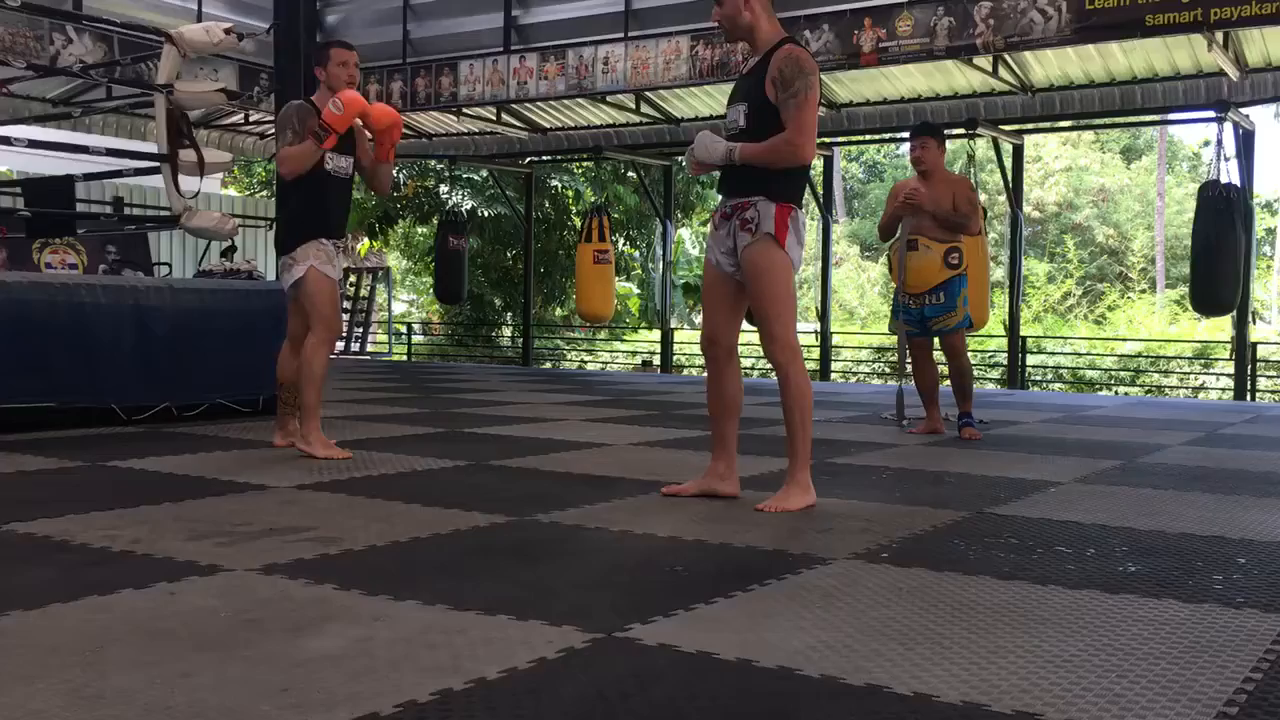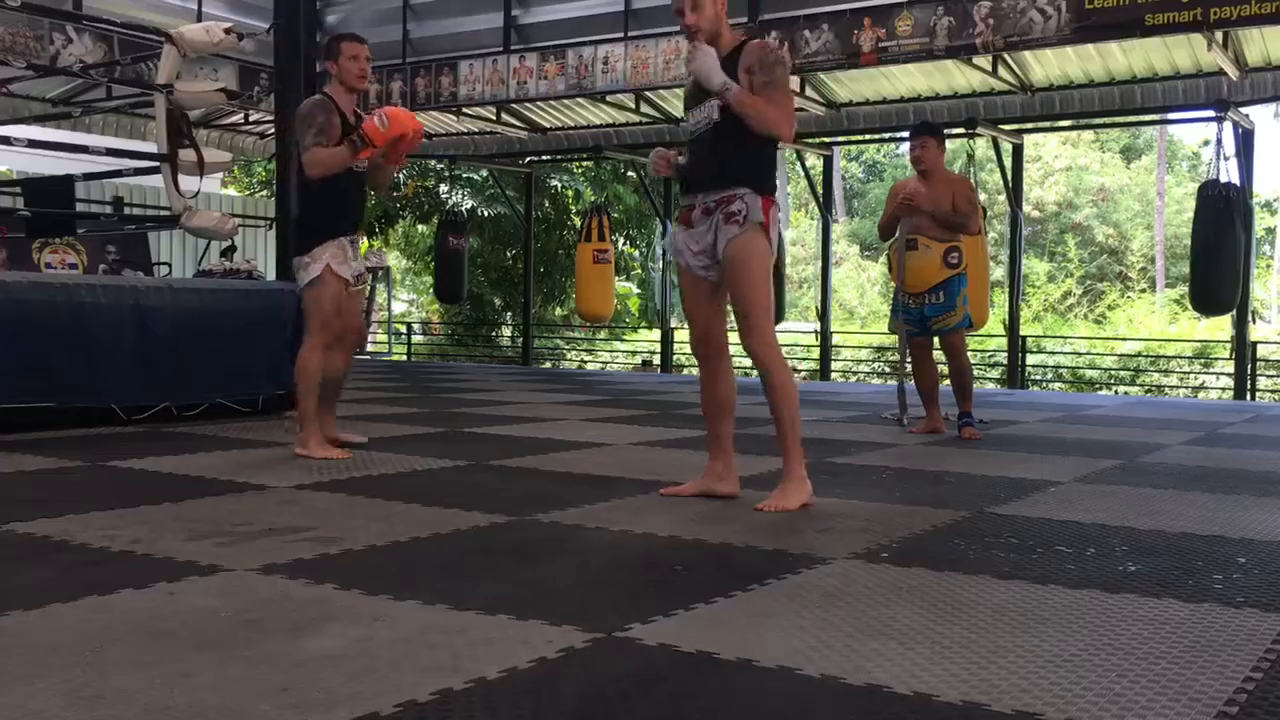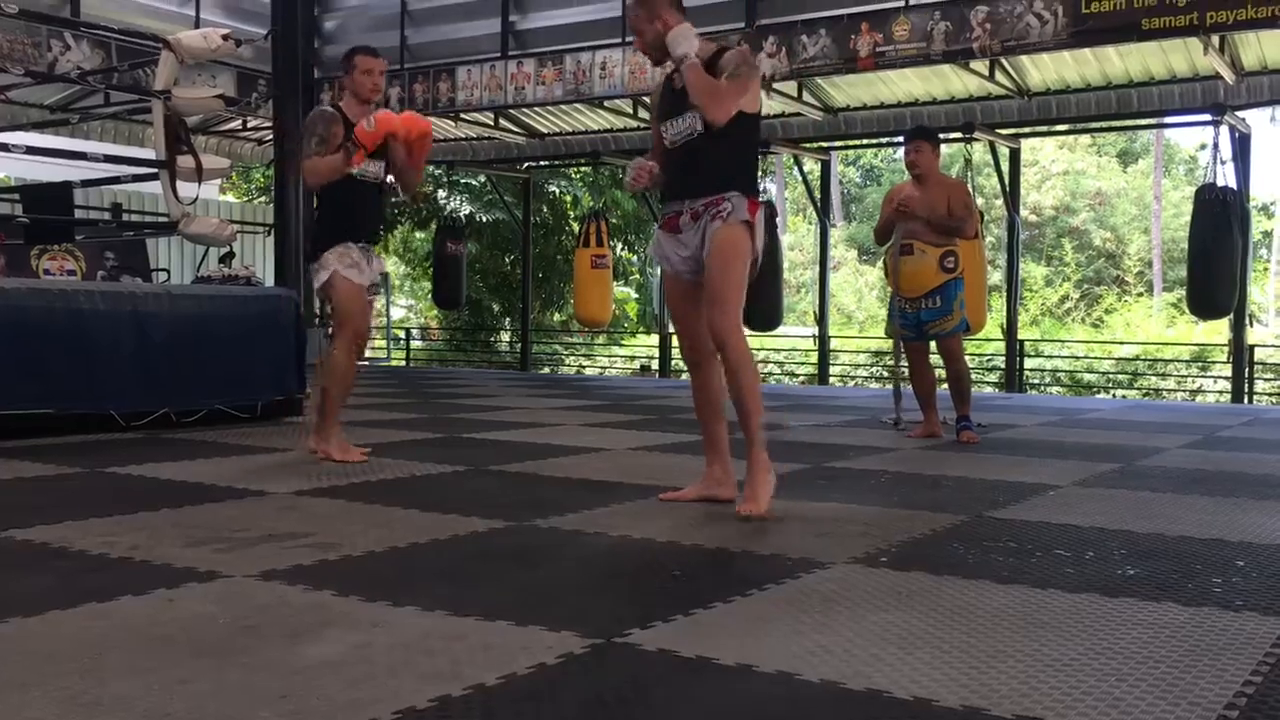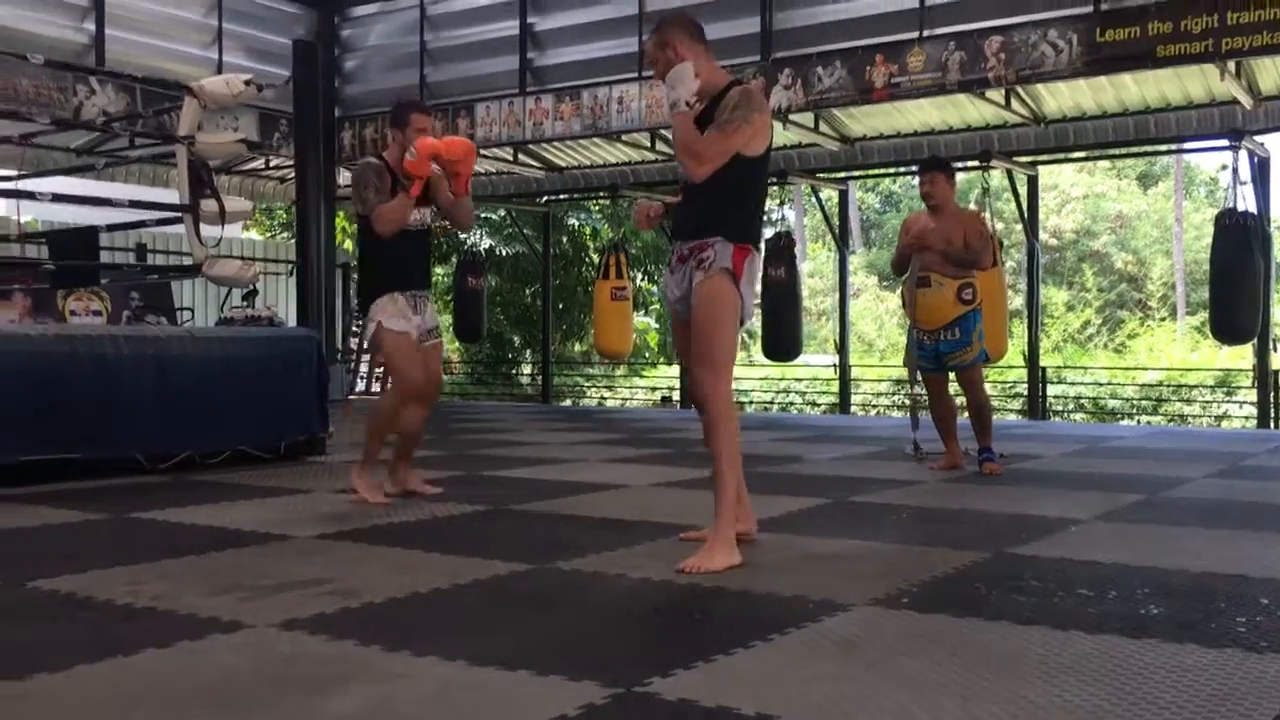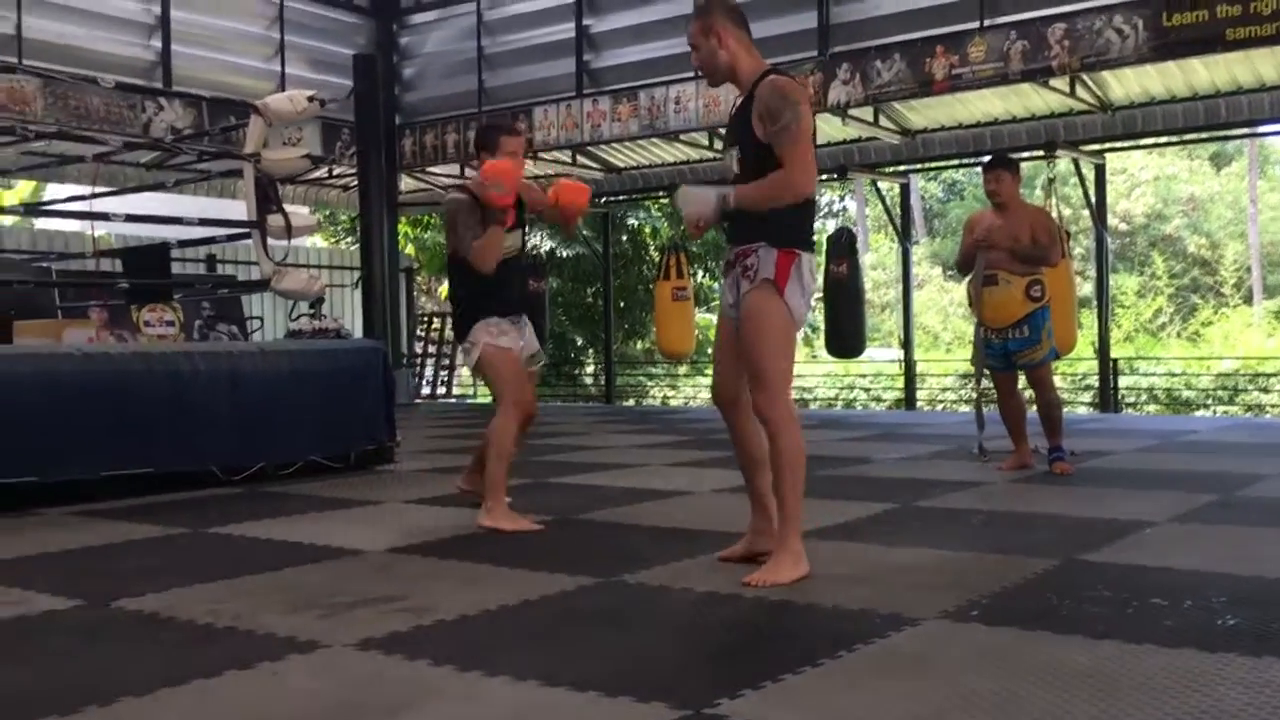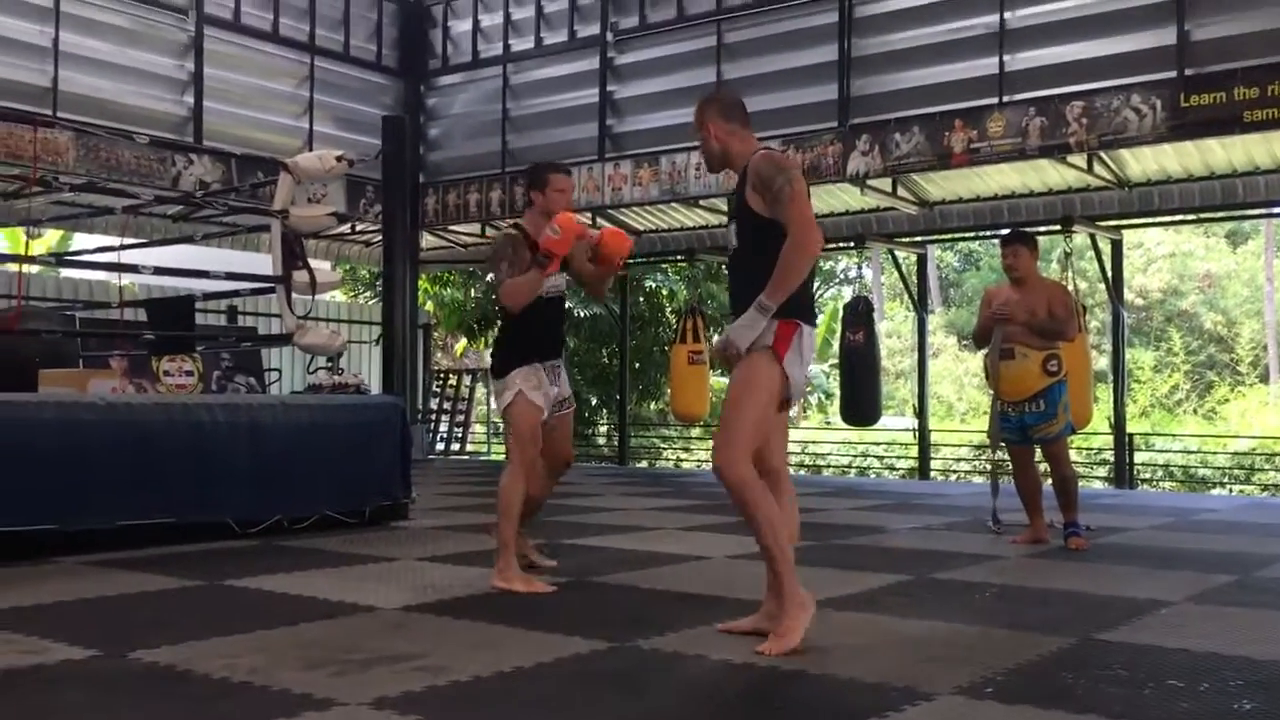
dt=0.5s
person 1, frame 1
left shoulder: (790, 60)
right shoulder: (752, 70)
left elbow: (801, 147)
left wrist: (726, 152)
right wrist: (712, 160)
left hip: (768, 217)
right hip: (730, 218)
left knee: (781, 349)
right knee: (715, 345)
left ankle: (800, 480)
right ankle: (721, 471)
person 1, frame 2
left shoulder: (758, 56)
right shoulder: (697, 79)
left elbow: (782, 125)
left wrist: (720, 83)
right wrist: (673, 164)
left hip: (743, 209)
right hip: (694, 216)
left knee: (758, 342)
right knee: (706, 346)
left ankle: (796, 475)
right ankle: (720, 470)
person 1, frame 3
left shoulder: (736, 62)
right shoulder: (664, 90)
left elbow: (717, 111)
left wrist: (688, 56)
right wrist: (645, 172)
left hip: (729, 209)
right hip: (675, 223)
left knee: (723, 329)
right knee: (695, 352)
left ankle: (758, 466)
right ankle: (718, 474)
person 1, frame 4
left shoulder: (746, 100)
right shoulder: (697, 110)
left elbow: (698, 166)
left wrist: (678, 103)
right wrist: (661, 210)
left hip: (724, 254)
right hip: (686, 257)
left knee: (713, 387)
right knee: (702, 393)
left ankle: (723, 540)
right ankle: (739, 511)
person 1, frame 5
left shoulder: (779, 92)
right shoulder: (747, 103)
left elbow: (800, 179)
left wrist: (721, 199)
right wrist: (716, 208)
left hip: (775, 261)
right hip: (746, 262)
left knee: (770, 403)
right knee: (728, 395)
left ankle: (791, 549)
right ankle: (764, 526)
person 1, frame 6
left shoulder: (768, 166)
right shoulder: (749, 182)
left elbow: (808, 240)
left wrist: (756, 314)
right wrist: (738, 331)
left hip: (778, 334)
right hip: (762, 336)
left knee: (732, 462)
right knee: (768, 471)
left ankle: (793, 595)
right ankle: (777, 606)
person 2, frame 1
left shoulder: (354, 128)
right shoulder: (299, 113)
left elbow: (381, 185)
right elbow: (286, 166)
left wrist: (386, 143)
right wrist: (326, 130)
left hip: (327, 242)
right hip: (302, 239)
left knee: (299, 337)
right knee: (326, 328)
left ankle: (286, 426)
right ankle: (311, 433)
person 2, frame 2
left shoulder: (358, 117)
right shoulder: (318, 109)
left elbow: (377, 184)
right elbow: (313, 166)
left wrist: (390, 152)
right wrist: (362, 141)
left hip: (346, 238)
right hip: (320, 238)
left knee: (352, 332)
right knee: (321, 334)
left ankle: (324, 420)
right ankle: (308, 436)
person 2, frame 3
left shoulder: (383, 128)
right shoulder: (326, 119)
left elbow: (411, 186)
right elbow: (311, 174)
right wrist: (356, 146)
left hip: (367, 248)
right hip: (333, 245)
left knee: (351, 342)
right knee: (351, 334)
left ankle: (323, 431)
right ankle: (328, 436)
person 2, frame 4
left shoulder: (430, 177)
right shoulder: (371, 172)
left elbow: (464, 222)
right elbow: (384, 225)
left wrist: (460, 179)
right wrist: (412, 181)
left hip: (419, 296)
right hip: (384, 296)
left knee: (429, 387)
right knee: (408, 382)
left ankle: (401, 472)
right ankle: (365, 469)
person 2, frame 5
left shoulder: (520, 193)
right shoulder: (460, 203)
left elbow: (558, 215)
right elbow: (485, 262)
right wrist: (502, 212)
left hip: (515, 318)
right hip: (481, 322)
left knee: (523, 411)
right knee: (515, 402)
left ankle: (476, 476)
right ankle: (494, 507)
person 2, frame 6
left shoulder: (565, 242)
right shoulder: (509, 242)
left elbow: (596, 289)
right elbow: (511, 300)
left wrist: (608, 262)
right wrist: (546, 257)
left hip: (552, 363)
right hip: (518, 365)
left knee: (559, 458)
right knee: (524, 459)
left ankle: (516, 534)
right ankle: (505, 567)
person 3, frame 1
left shoulder: (958, 184)
right shoulder: (901, 188)
left elbow: (972, 225)
right elbow: (883, 234)
left wrist: (929, 209)
right wrist: (897, 212)
left hip: (944, 278)
left knee: (954, 348)
right knee: (918, 350)
left ankle: (965, 417)
right ankle: (932, 417)
person 3, frame 2
left shoulder: (958, 184)
right shoulder: (900, 188)
left elbow: (972, 225)
right elbow: (883, 234)
left wrist: (928, 209)
right wrist: (896, 212)
left hip: (944, 277)
left knee: (954, 347)
right knee: (918, 349)
left ankle: (965, 416)
right ankle: (932, 417)
person 3, frame 3
left shoulder: (954, 188)
right shoulder: (896, 192)
left elbow: (968, 229)
right elbow: (879, 238)
left wrist: (924, 215)
right wrist: (891, 218)
left hip: (940, 282)
right hip: (905, 284)
left knee: (952, 352)
right knee: (915, 354)
left ankle: (964, 420)
right ankle: (930, 421)
person 3, frame 4
left shoulder: (969, 219)
right shoulder: (912, 223)
left elbow: (984, 260)
right elbow: (896, 270)
left wrist: (939, 248)
right wrist: (906, 250)
left hip: (958, 313)
right hip: (923, 316)
left knee: (972, 383)
right knee: (934, 386)
left ankle: (986, 452)
right ankle: (952, 452)
person 3, frame 5
left shoulder: (1036, 216)
right shoulder: (976, 221)
left elbow: (1052, 256)
right elbow: (962, 268)
left wrist: (1008, 246)
right wrist: (971, 251)
left hip: (1027, 311)
right hip: (990, 315)
left knee: (1042, 381)
right knee: (1004, 386)
left ankle: (1057, 451)
right ankle: (1021, 451)
person 3, frame 6
left shoulder: (1053, 290)
right shoulder: (993, 294)
left elbow: (1069, 330)
right elbow: (978, 341)
left wrist: (1025, 319)
right wrist: (988, 324)
left hip: (1043, 385)
right hip: (1007, 389)
left knee: (1057, 455)
right knee: (1020, 459)
left ankle: (1072, 526)
right ankle: (1036, 525)
